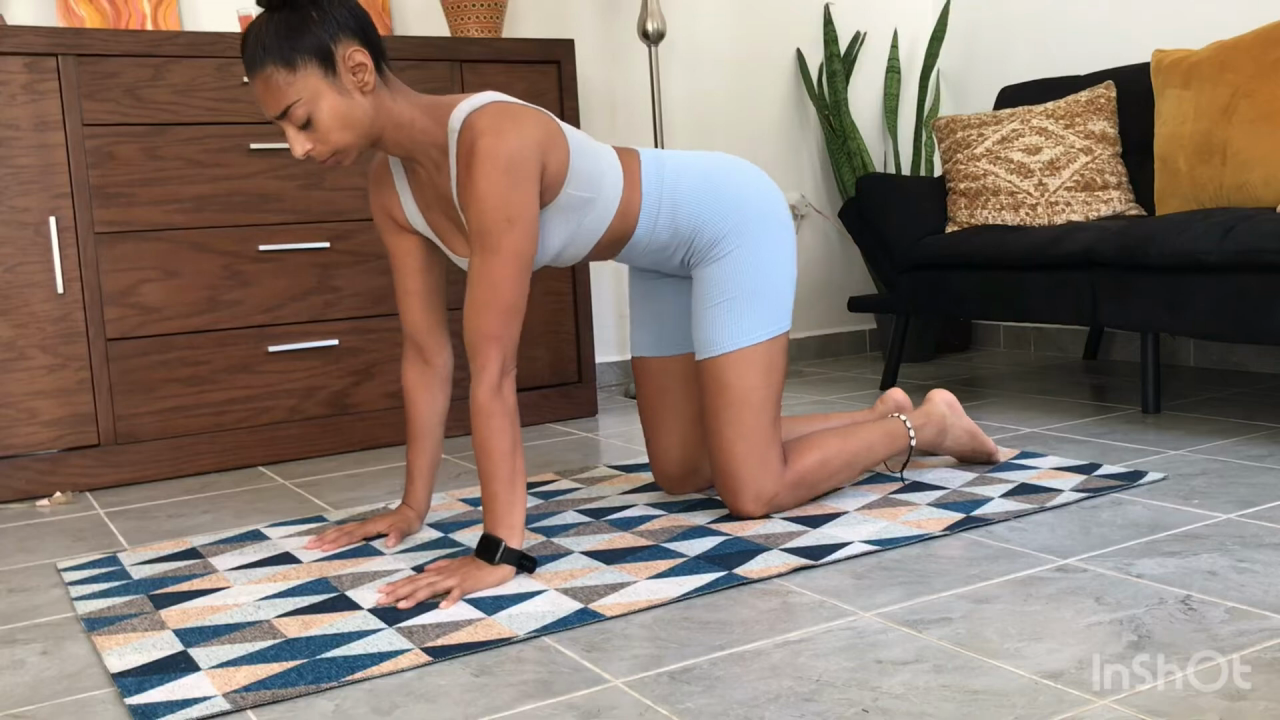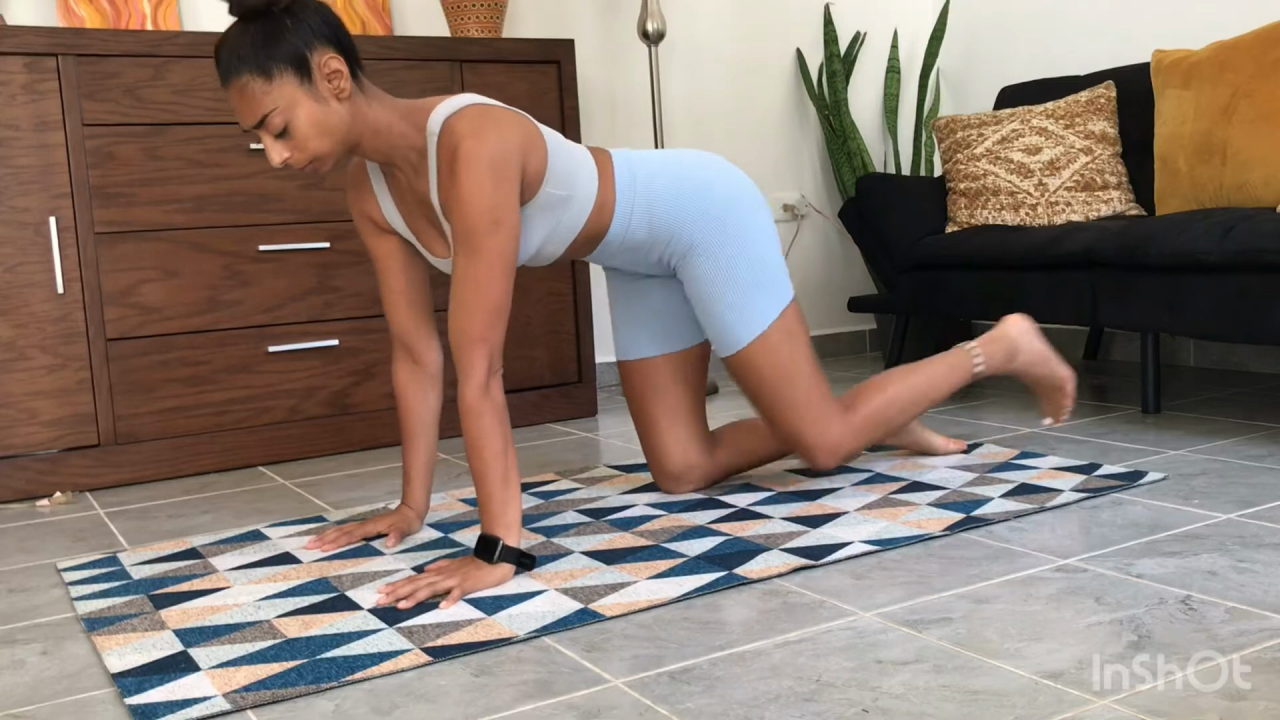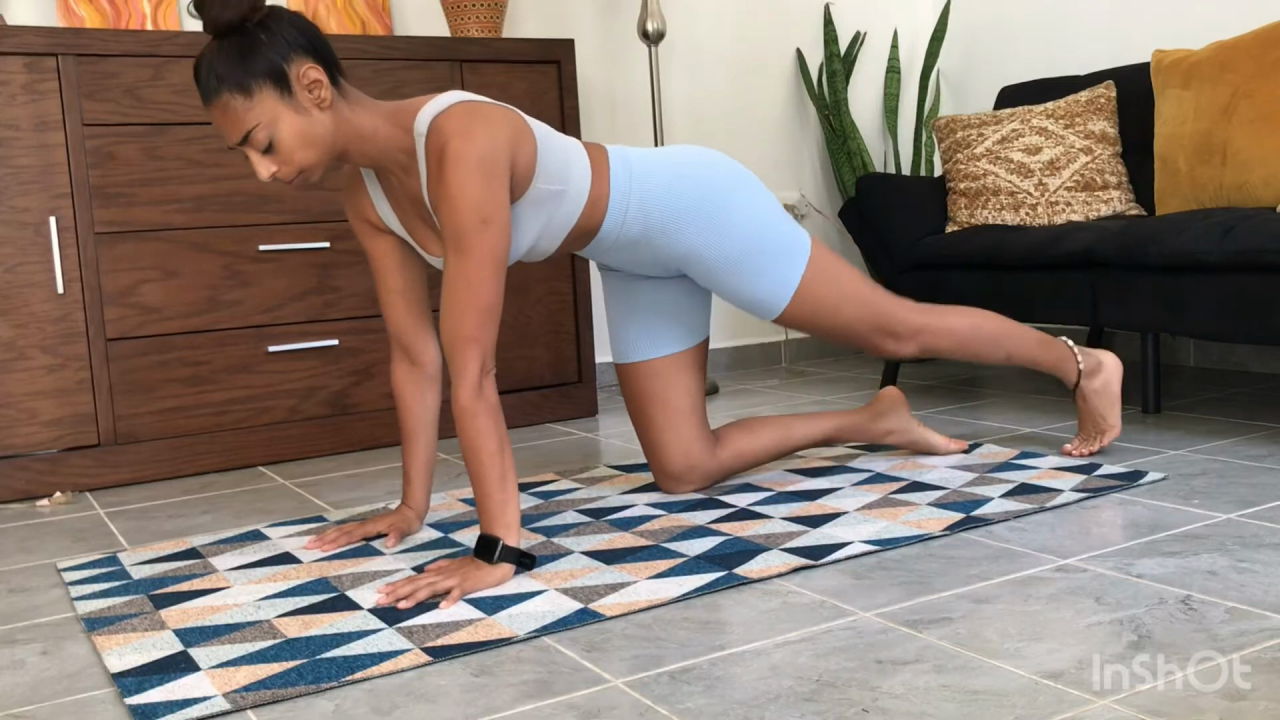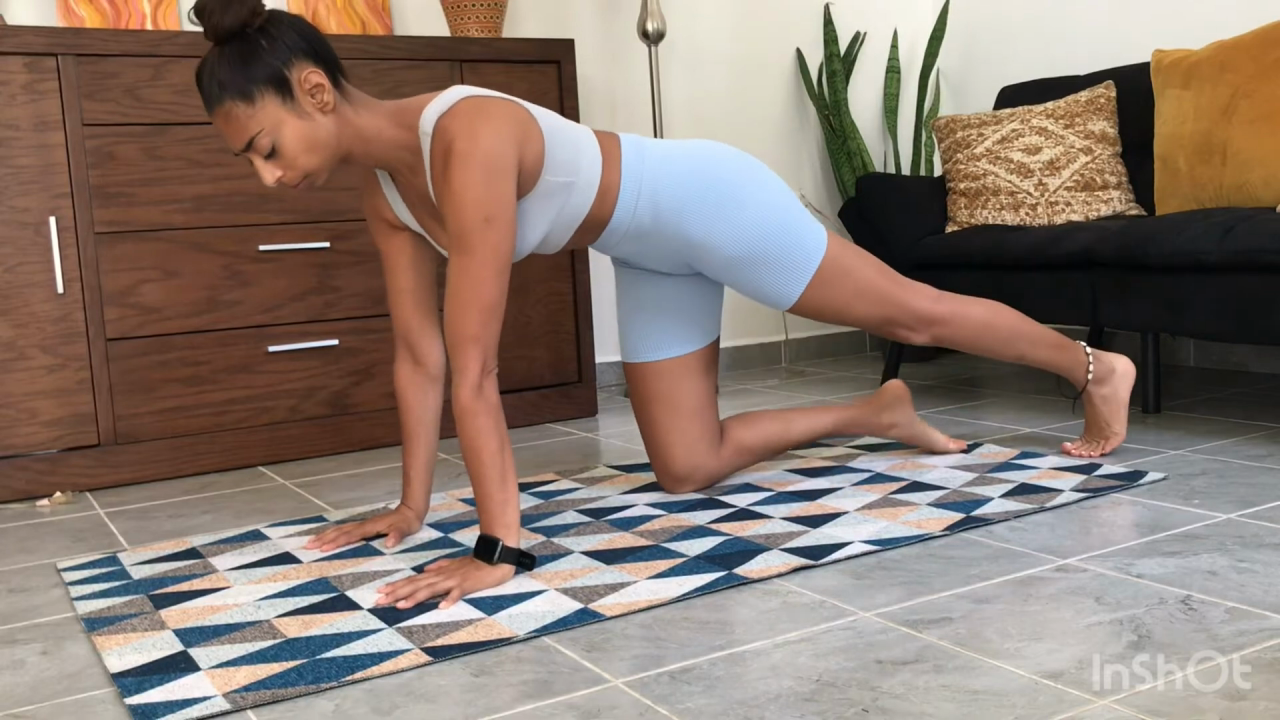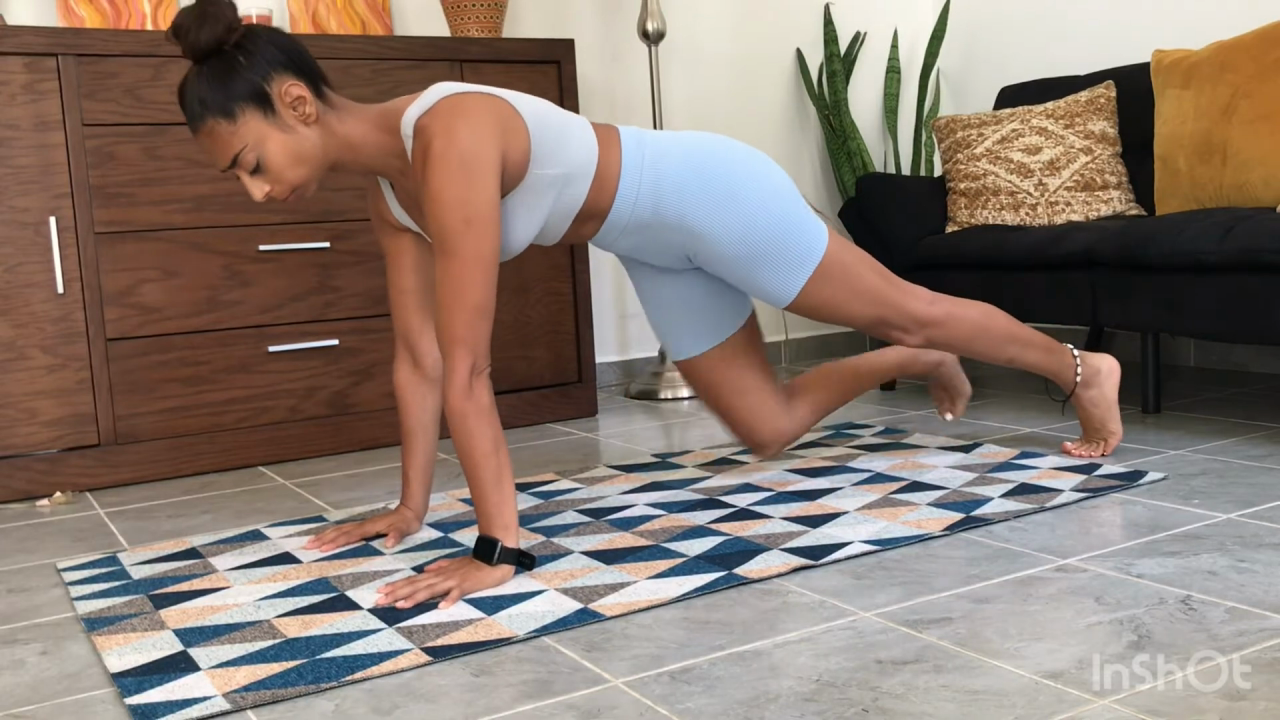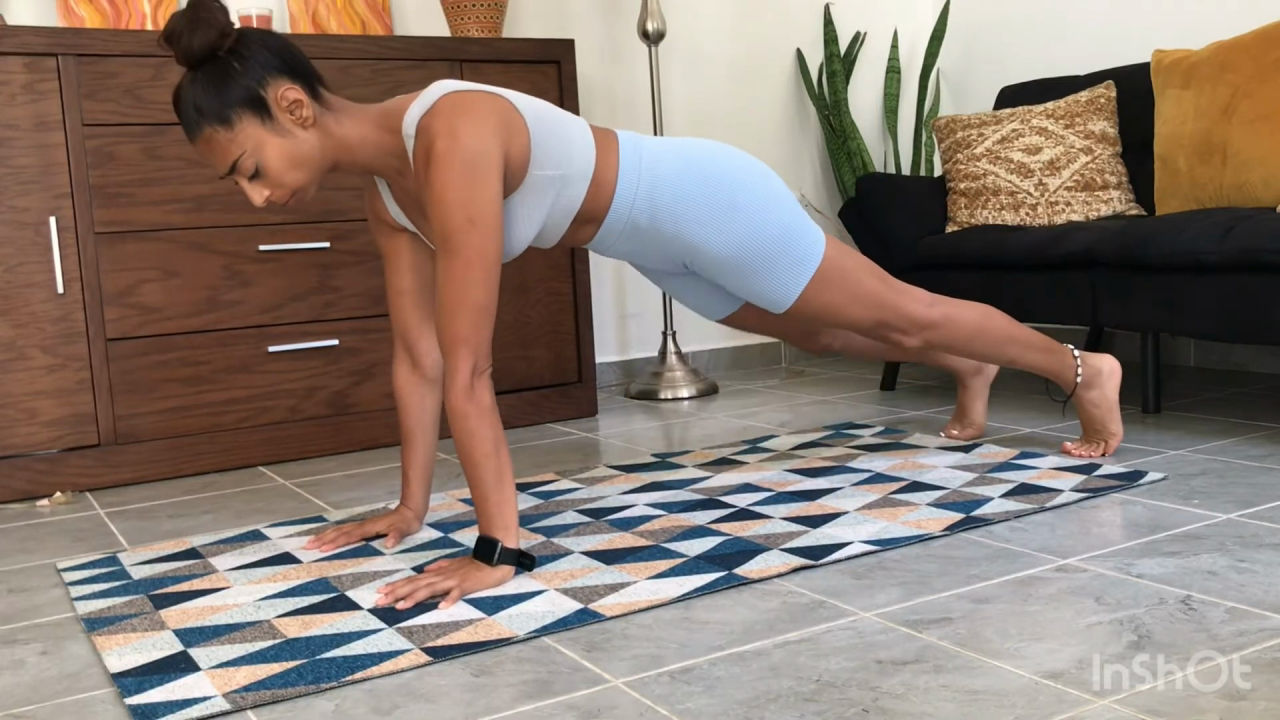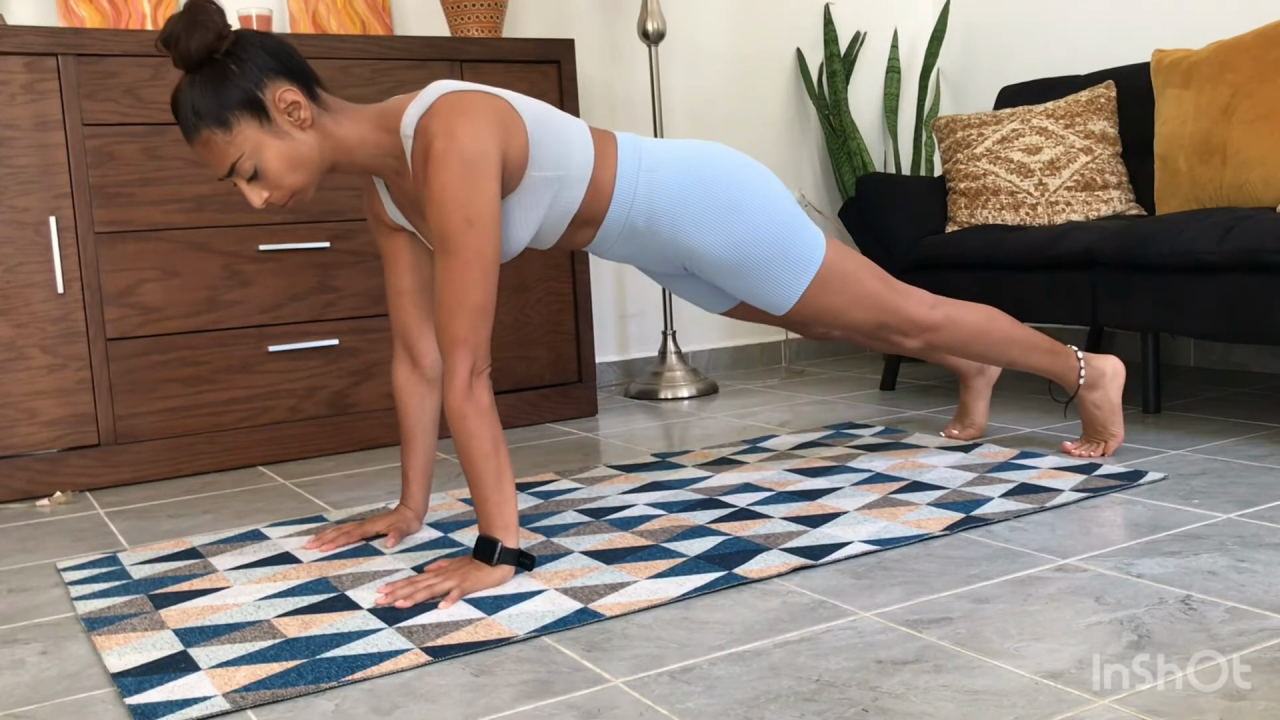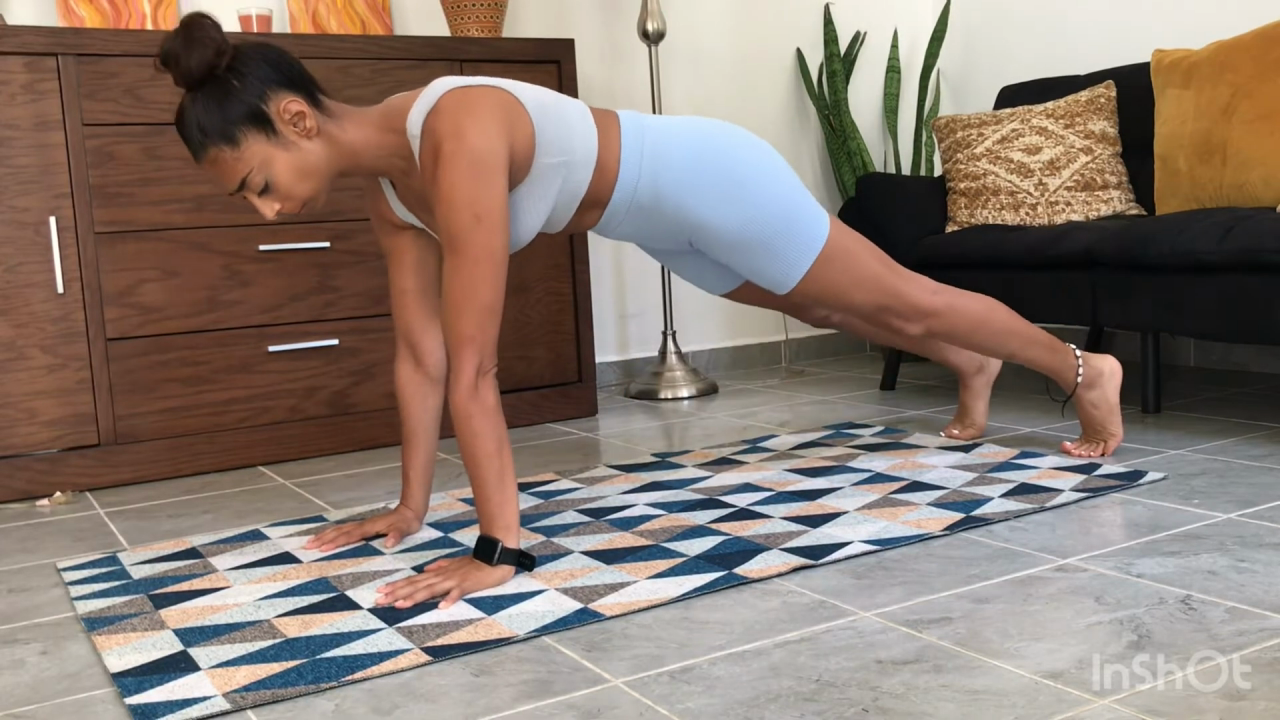
dt=0.3s
person 1, frame 1
left shoulder: (493, 140)
right shoulder: (391, 187)
left elbow: (492, 368)
right elbow: (427, 354)
left wrist: (502, 547)
right wrist: (414, 506)
left hip: (732, 215)
right hip: (666, 253)
left knee: (754, 493)
right knee: (682, 474)
left ankle: (924, 420)
right ankle: (882, 417)
person 1, frame 2
left shoulder: (474, 142)
right shoulder: (369, 190)
left elbow: (478, 369)
right elbow: (416, 356)
left wrist: (500, 546)
right wrist: (412, 506)
left hip: (702, 213)
right hip: (640, 258)
left knee: (824, 444)
right knee: (682, 473)
left ankle: (1000, 347)
right ankle: (882, 421)
person 1, frame 3
left shoulder: (458, 142)
right shoulder: (366, 195)
left elbow: (472, 370)
right elbow: (415, 356)
left wrist: (500, 547)
right wrist: (412, 506)
left hip: (694, 207)
right hip: (636, 257)
left knee: (893, 328)
right knee: (684, 468)
left ankle: (1086, 365)
right ankle: (876, 421)
person 1, frame 4
left shoulder: (466, 139)
right shoulder: (383, 188)
left elbow: (473, 370)
right elbow: (418, 355)
left wrist: (500, 546)
right wrist: (412, 505)
left hip: (709, 203)
right hip: (651, 249)
left knee: (910, 314)
right knee: (687, 469)
left ankle: (1097, 369)
right ankle: (879, 413)
person 1, frame 5
left shoulder: (448, 138)
right shoulder: (385, 186)
left elbow: (465, 371)
right elbow: (417, 355)
left wrist: (499, 549)
right wrist: (410, 508)
left hip: (710, 193)
right hip: (656, 244)
left knee: (903, 312)
right knee: (768, 428)
left ankle: (1083, 372)
right ankle: (924, 372)
person 1, frame 6
left shoulder: (452, 139)
right shoulder: (385, 184)
left elbow: (467, 371)
right elbow: (417, 356)
left wrist: (499, 548)
right wrist: (409, 507)
left hip: (706, 203)
right hip: (659, 241)
left knee: (901, 314)
right knee: (823, 331)
left ankle: (1082, 371)
right ankle: (967, 369)
person 1, frame 7
left shoulder: (450, 141)
right shoulder: (381, 182)
left elbow: (466, 371)
right elbow: (417, 356)
left wrist: (499, 548)
right wrist: (411, 506)
left hip: (704, 206)
right hip: (660, 241)
left knee: (899, 314)
right knee: (825, 321)
left ankle: (1086, 373)
right ankle: (973, 373)
person 1, frame 8
left shoulder: (458, 137)
right shoulder: (386, 176)
left elbow: (473, 369)
right elbow: (421, 353)
left wrist: (499, 546)
right wrist: (410, 505)
left hip: (708, 183)
right hip: (663, 219)
left knee: (905, 302)
right knee: (821, 306)
left ankle: (1083, 371)
right ankle: (971, 368)
